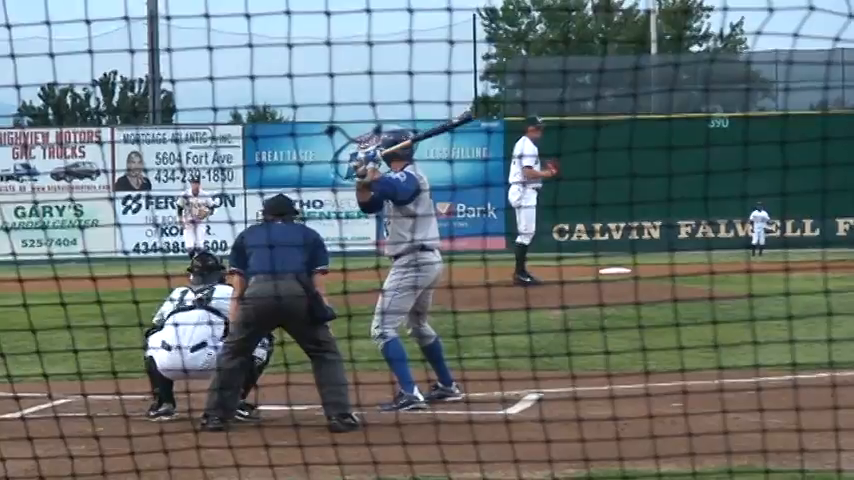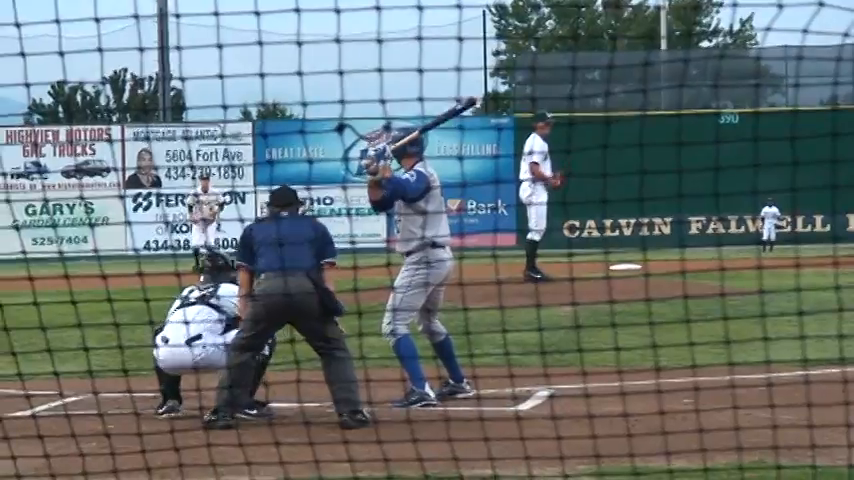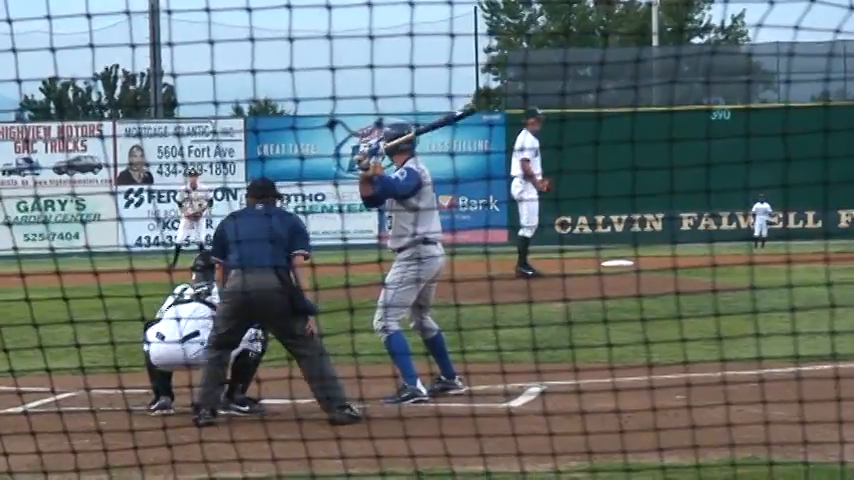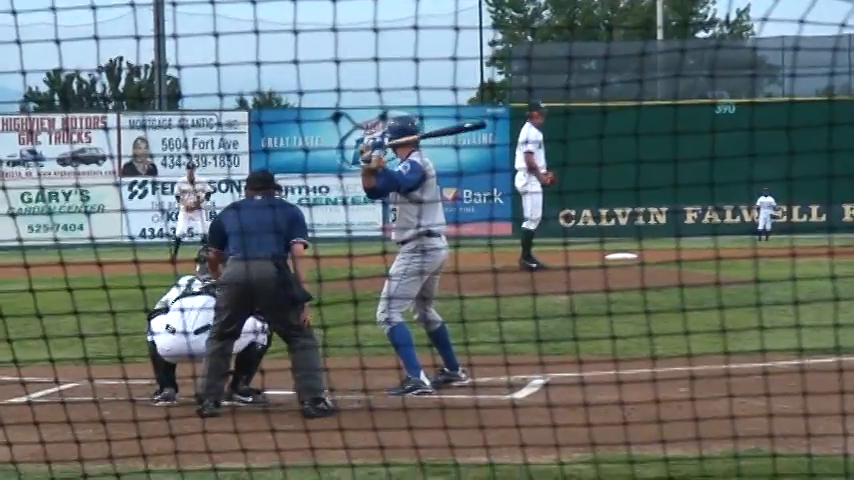
dt=0.2s
person 1, frame 1
left shoulder: (410, 177)
right shoulder: (400, 179)
left elbow: (389, 189)
right elbow: (368, 205)
left wrist: (372, 167)
right wrist: (362, 179)
left hip: (412, 263)
right hip: (425, 261)
left knee: (382, 328)
right knee: (419, 325)
left ankle: (409, 394)
right ankle: (448, 386)
person 1, frame 2
left shoulder: (420, 174)
right shoulder: (411, 177)
left elbow: (400, 190)
right elbow: (379, 204)
left wrist: (382, 166)
right wrist: (373, 176)
left hip: (424, 260)
right hip: (436, 258)
left knee: (394, 325)
right knee: (429, 321)
left ankle: (421, 390)
right ankle: (458, 382)
person 1, frame 3
left shoulder: (411, 171)
right shoulder: (405, 173)
left elbow: (390, 189)
right elbow: (371, 199)
left wrist: (374, 163)
right wrist: (365, 173)
left hip: (415, 256)
right hip: (428, 254)
left knee: (385, 321)
right knee: (421, 318)
left ankle: (413, 387)
right ankle: (450, 379)
person 1, frame 4
left shoulder: (415, 164)
right shoulder: (408, 166)
left elbow: (394, 183)
right elbow: (373, 191)
left wrist: (378, 157)
right wrist: (368, 165)
left hip: (419, 249)
right hip: (431, 247)
left knee: (388, 313)
right knee: (425, 310)
left ankle: (416, 378)
right ankle: (454, 370)
person 2, frame 1
left shoulder: (246, 236)
right shoulder: (310, 235)
left elbow: (238, 288)
right elbow: (317, 285)
left wrist: (234, 329)
right wrist: (323, 316)
left hip: (257, 294)
right hip: (298, 294)
left knee: (232, 353)
right knee: (326, 353)
left ankle: (215, 415)
right ankle: (340, 415)
person 2, frame 2
left shoulder: (253, 230)
right shoulder: (316, 227)
left elbow: (245, 280)
right elbow: (325, 274)
left wrist: (245, 321)
right wrist: (332, 310)
left hip: (267, 292)
right hip: (308, 291)
left knee: (241, 349)
right knee: (335, 350)
left ankle: (224, 412)
right ankle: (351, 412)
person 2, frame 3
left shoulder: (229, 222)
right shoulder: (290, 220)
left elbow: (221, 269)
right elbow: (298, 266)
left wrist: (226, 302)
right wrist: (307, 309)
left hip: (237, 289)
right hip: (276, 288)
left knee: (218, 348)
right knee: (309, 348)
left ankle: (205, 410)
right ankle: (338, 408)
person 2, frame 4
left shoulder: (228, 213)
right shoulder: (289, 210)
left elbow: (214, 258)
right elbow: (298, 254)
left wrist: (219, 278)
right wrist: (301, 297)
left hip: (235, 275)
right hip: (274, 277)
left knee: (219, 339)
right knee: (302, 337)
left ankle: (208, 401)
right ankle: (313, 400)
person 3, frame 1
left shoulder: (523, 144)
right shoulder: (528, 146)
right elbow: (528, 173)
left wrist: (543, 171)
right wrist: (547, 174)
left hip: (522, 191)
right hip: (525, 192)
left knee: (526, 232)
right knee: (526, 232)
left ankle: (521, 271)
right ankle: (519, 273)
person 3, frame 2
left shoulder: (535, 140)
right shoulder: (537, 142)
right elbow: (534, 170)
left wrist: (551, 179)
right wrist: (551, 181)
left hip: (534, 188)
right hip: (535, 189)
left knee: (537, 229)
right knee: (537, 229)
left ankle: (531, 268)
right ankle: (529, 269)
person 3, frame 3
left shoulder: (527, 137)
right shoulder: (528, 138)
right elbow: (525, 167)
left wrist: (539, 182)
right wrist: (538, 184)
left hip: (526, 185)
right hip: (526, 185)
left knee: (529, 225)
right knee: (529, 225)
left ankle: (523, 264)
right ankle: (521, 266)
person 3, frame 4
left shoulder: (531, 130)
right shoulder: (531, 131)
right elbow: (529, 159)
left wrist: (543, 174)
right wrist: (541, 177)
left hip: (531, 178)
right hip: (530, 178)
left knee: (532, 218)
right knee: (532, 218)
left ankle: (527, 256)
right ankle: (525, 258)
person 4, frame 1
left shoulder: (177, 293)
right shoulder: (228, 292)
left elbow: (157, 323)
left hip: (167, 364)
right hip: (207, 361)
left knee: (153, 338)
right knee: (262, 342)
left ankle: (163, 404)
person 4, frame 2
left shoulder: (187, 292)
right shoulder: (233, 291)
left hip: (167, 358)
right hip: (205, 352)
left knee: (160, 336)
left ankle: (169, 401)
person 4, frame 3
left shoulder: (179, 290)
left elbow: (159, 320)
left hip: (161, 354)
right hip: (199, 349)
left knee: (151, 331)
right knee: (255, 334)
left ankle: (162, 397)
right ankle: (234, 399)
person 4, frame 4
left shoulder: (183, 282)
left elbow: (160, 309)
left hip: (168, 347)
left knee: (155, 321)
right knee: (261, 326)
left ankle: (166, 389)
right ankle: (239, 389)
